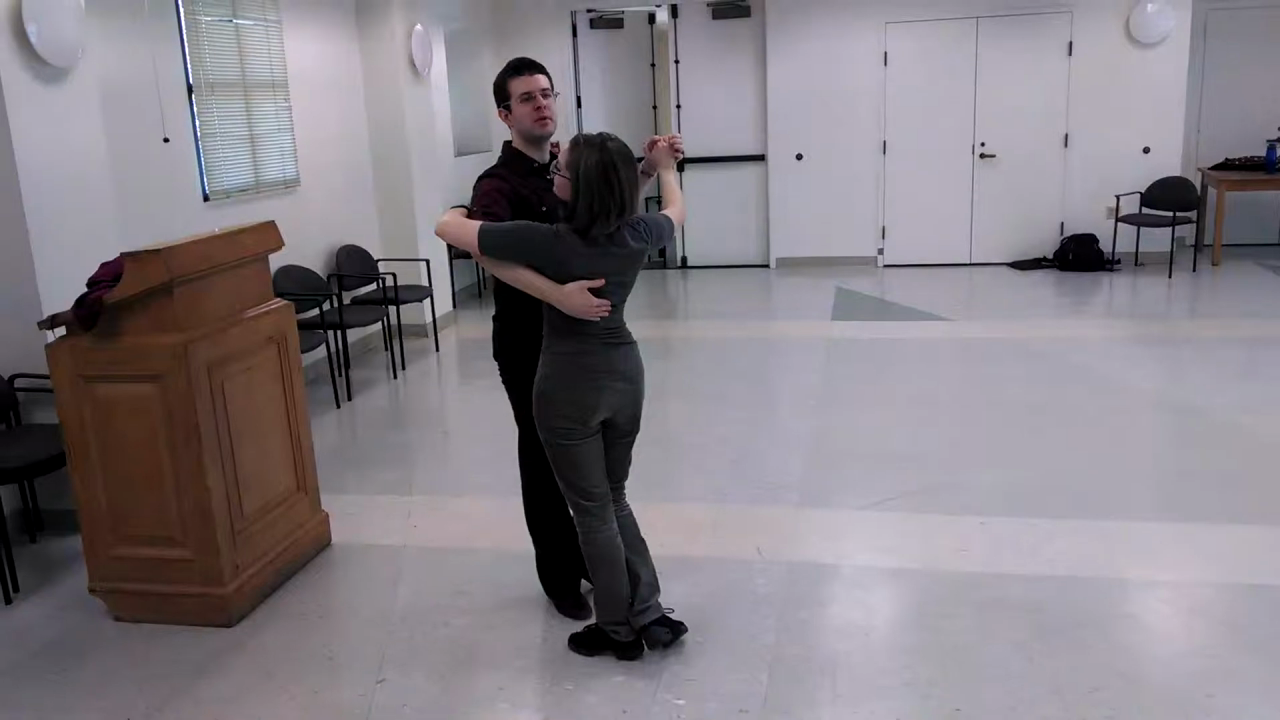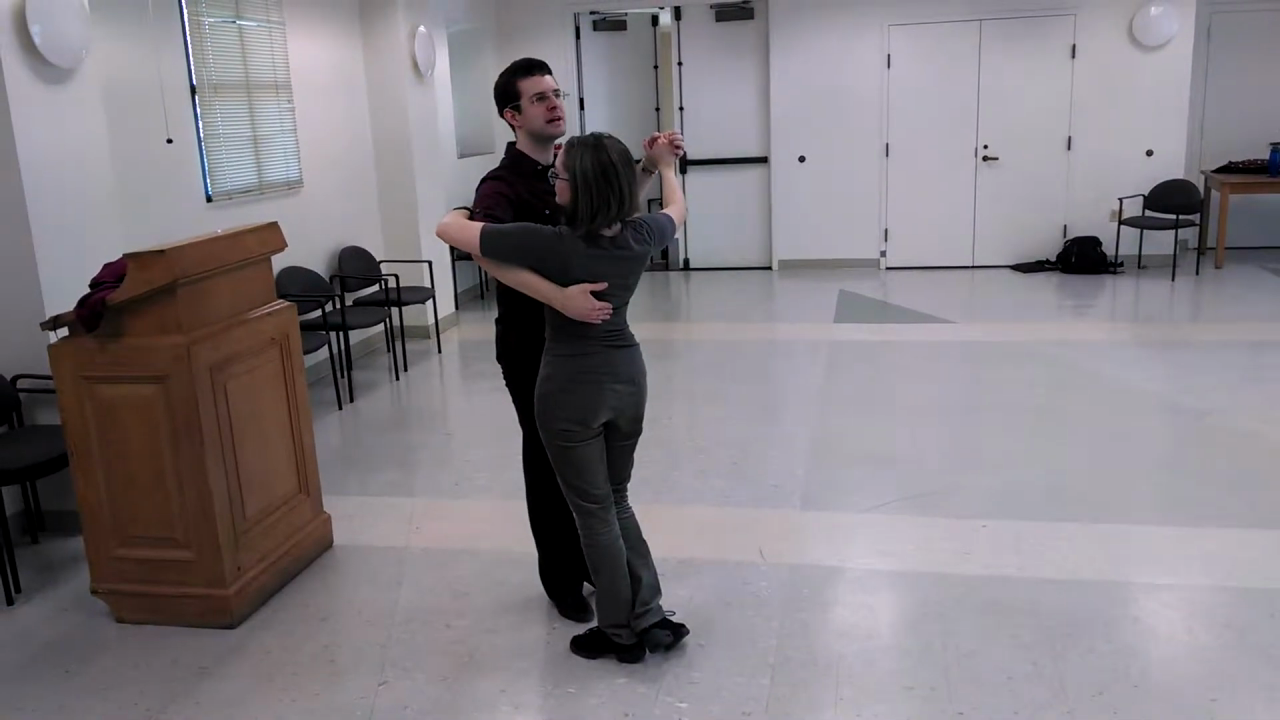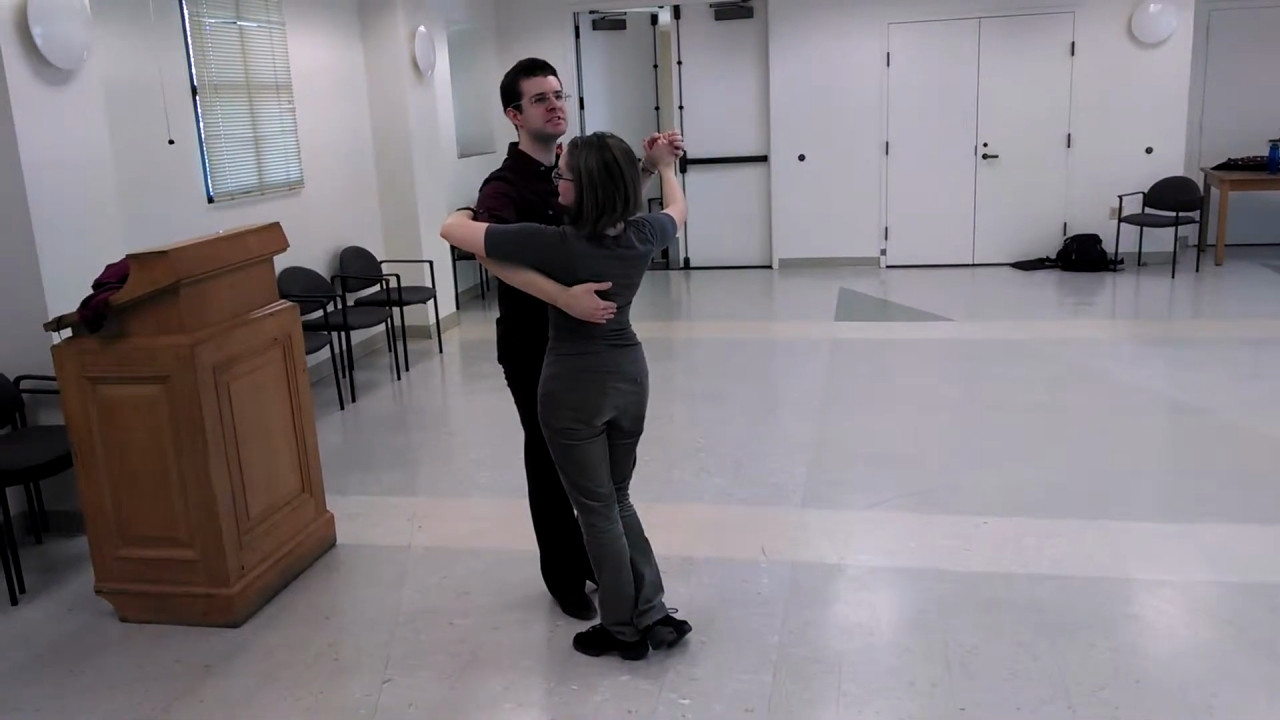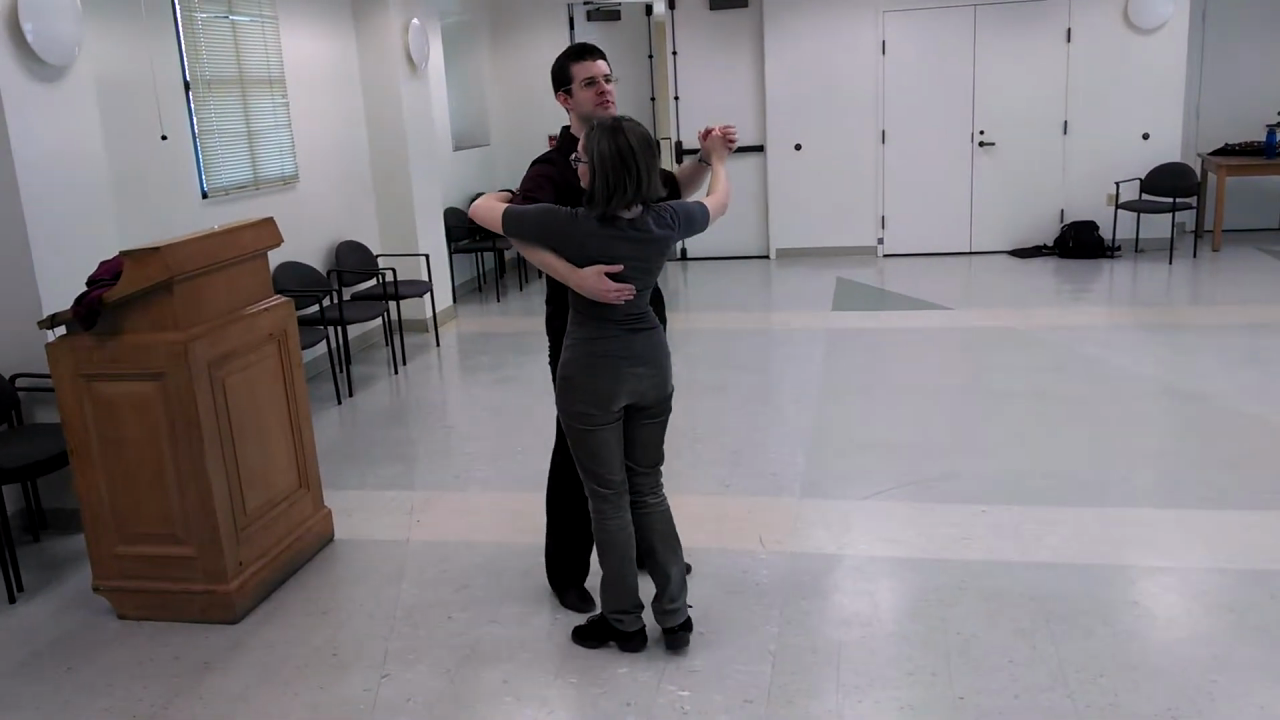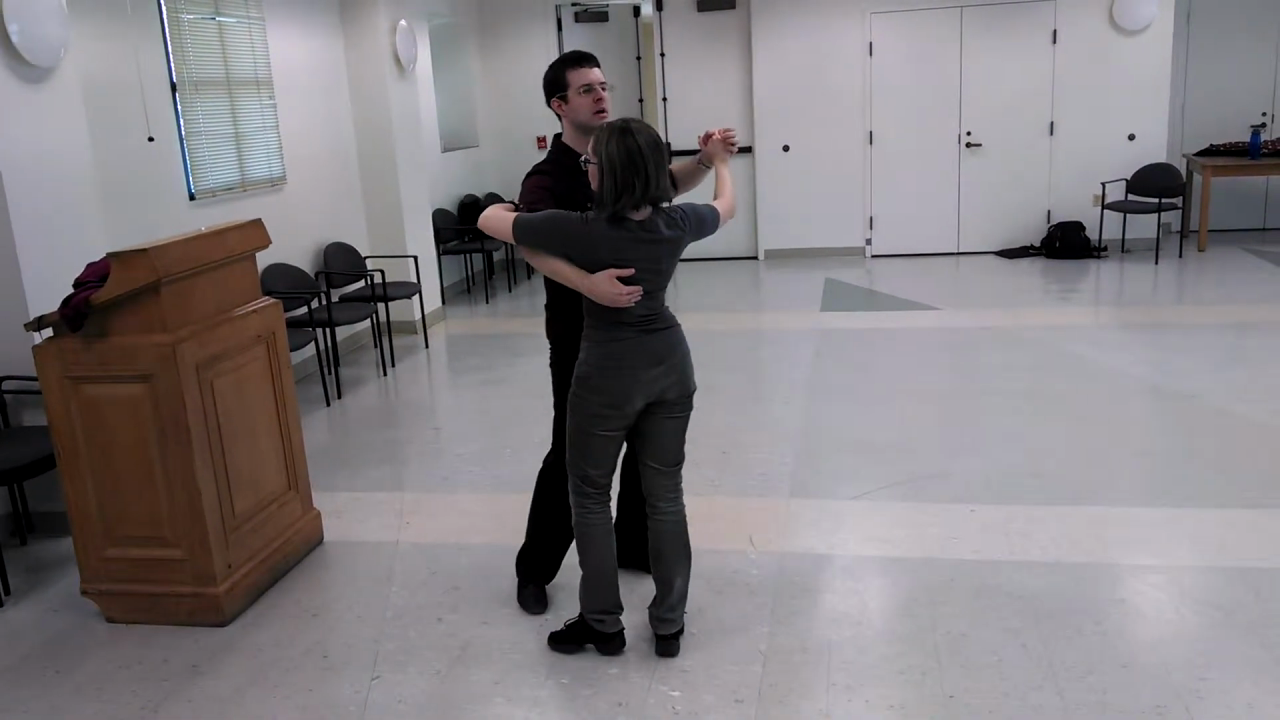
dt=1s
person 1, frame 1
right shoulder: (499, 184)
right elbow: (489, 250)
left wrist: (648, 168)
right wrist: (556, 295)
right hip: (528, 347)
right knee: (545, 459)
left ankle: (588, 556)
right ankle: (559, 574)
person 1, frame 2
right shoulder: (502, 187)
right elbow: (490, 253)
left wrist: (649, 166)
right wrist: (559, 297)
right hip: (532, 350)
right knee: (549, 462)
left ankle: (591, 559)
right ankle: (560, 577)
person 1, frame 3
right shoulder: (504, 188)
left wrist: (649, 166)
right wrist: (563, 297)
right hip: (536, 352)
right knee: (552, 465)
left ankle: (595, 559)
right ankle: (563, 575)
person 1, frame 4
right shoulder: (552, 170)
left elbow: (672, 191)
left wrist: (707, 158)
right wrist: (576, 277)
right knee: (579, 452)
right ankle: (566, 571)
person 1, frame 5
right shoulder: (547, 180)
left elbow: (670, 181)
right elbow: (531, 243)
left wrist: (707, 158)
right wrist: (586, 284)
right hip: (581, 340)
right knee: (573, 454)
left ankle: (631, 544)
right ankle: (534, 568)
person 2, frame 1
left shoulder: (547, 242)
right shoulder: (637, 234)
left elbow: (446, 228)
right elbow: (676, 213)
left wrist: (462, 207)
right wrist: (666, 166)
left hip: (569, 384)
right hip: (624, 374)
left knee: (591, 509)
right knee: (614, 499)
left ankle: (619, 630)
right ankle: (649, 614)
person 2, frame 2
left shoulder: (550, 245)
right shoulder: (640, 236)
left elbow: (448, 230)
right elbow: (677, 211)
left wrist: (465, 209)
right wrist: (666, 166)
left hip: (570, 387)
right hip: (627, 376)
left knee: (593, 510)
right knee: (616, 501)
left ankle: (621, 632)
right ankle: (650, 617)
person 2, frame 3
left shoulder: (555, 245)
right shoulder: (643, 235)
left elbow: (452, 231)
right elbow: (678, 211)
left wrist: (468, 210)
right wrist: (666, 165)
left hip: (573, 385)
right hip: (629, 375)
left knee: (596, 509)
right knee: (618, 499)
left ankle: (623, 629)
right ankle: (653, 614)
person 2, frame 4
left shoulder: (570, 226)
right shoulder: (666, 221)
left elbow: (480, 210)
right elbow: (718, 203)
left wrist: (504, 194)
right wrist: (717, 158)
left hip: (592, 371)
right hip: (650, 361)
left knee: (608, 498)
right knee: (648, 488)
left ankle: (624, 621)
right ankle: (675, 614)
person 2, frame 5
left shoulder: (581, 231)
right shoulder: (676, 223)
left elbow: (489, 221)
right elbow: (726, 207)
left wrist: (508, 205)
right wrist: (719, 161)
left hip: (609, 374)
right hip: (670, 366)
left knee: (590, 495)
right knee: (665, 496)
left ankle: (601, 622)
right ankle: (669, 624)
